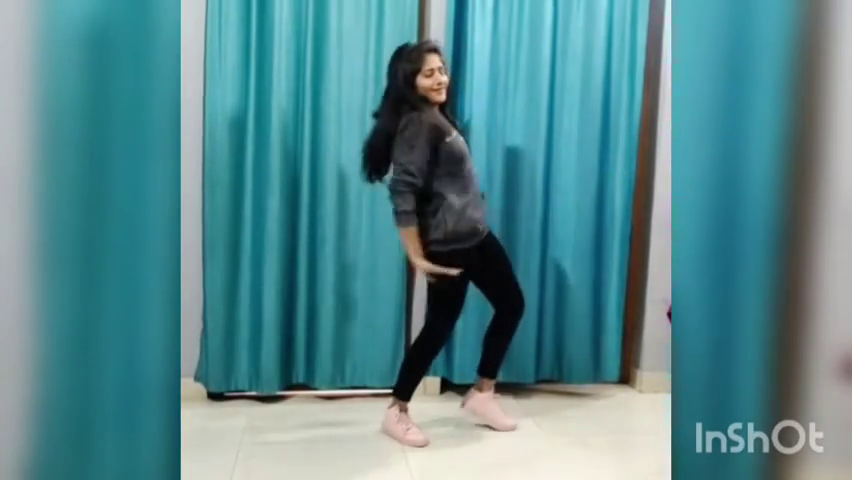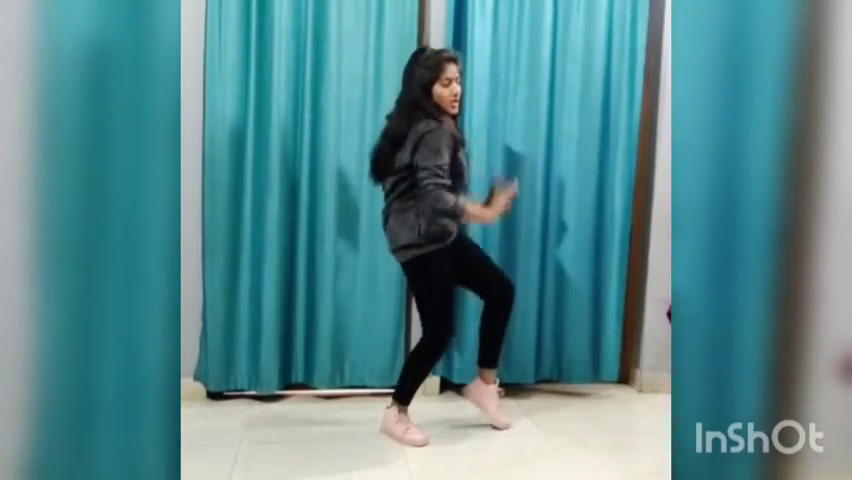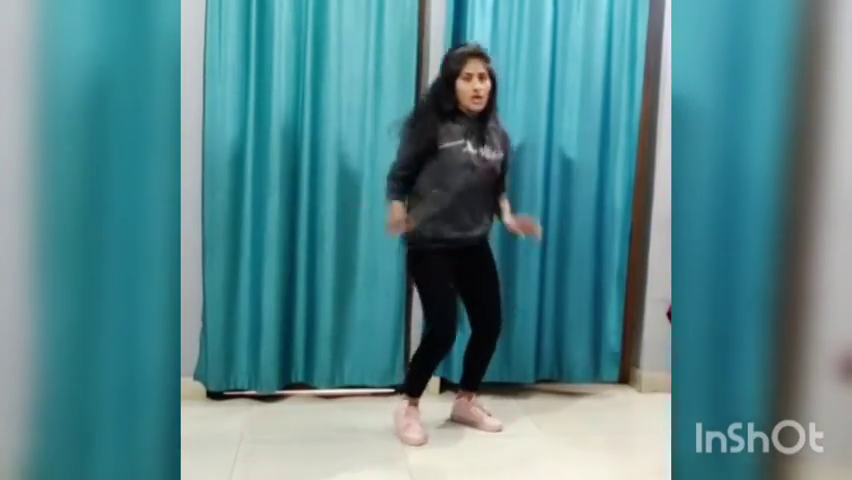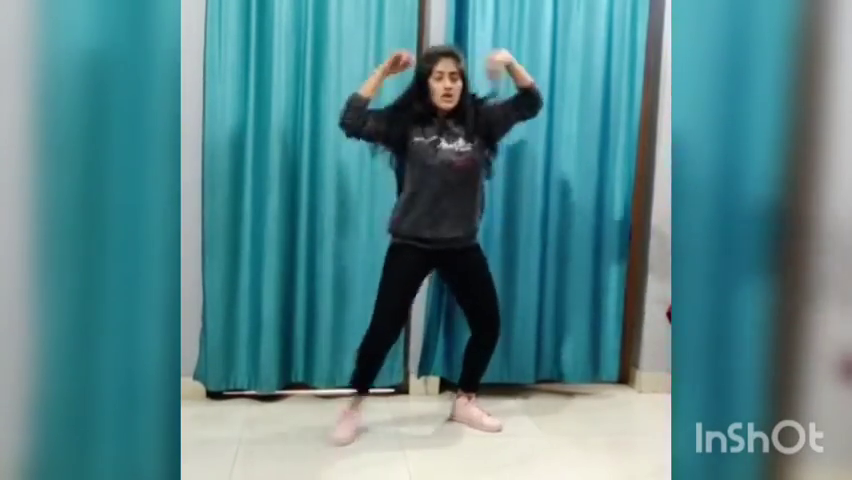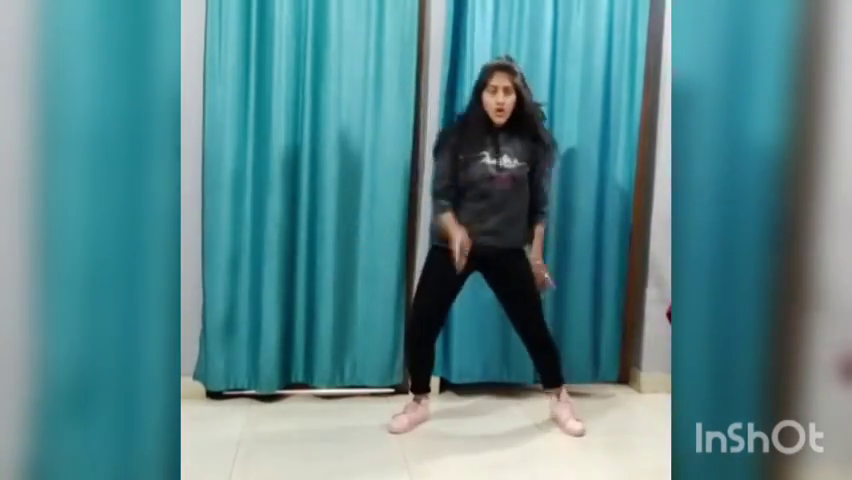
dt=0.7s
person 1, frame 1
left shoulder: (435, 119)
right shoulder: (415, 124)
right elbow: (404, 193)
right wrist: (416, 256)
left hip: (472, 232)
right hip: (447, 239)
left knee: (512, 302)
right knee: (440, 325)
left ankle: (481, 394)
right ankle: (397, 412)
person 1, frame 2
left shoulder: (437, 127)
right shoulder: (433, 131)
right elbow: (434, 195)
left wrist: (483, 204)
right wrist: (483, 213)
left hip: (441, 238)
right hip: (421, 243)
left knee: (501, 292)
right knee: (439, 332)
left ankle: (485, 384)
right ankle: (395, 414)
person 1, frame 3
left shoulder: (495, 133)
right shoulder: (430, 124)
right elbow: (401, 173)
left wrist: (510, 218)
right wrist: (397, 208)
left hip: (474, 244)
right hip: (430, 243)
left knee: (488, 325)
right knee: (441, 328)
left ankle: (466, 402)
right ankle: (408, 408)
person 1, frame 4
left shoulder: (478, 119)
right shoulder: (401, 122)
left elbow: (531, 103)
right elbow: (351, 122)
left wrist: (511, 64)
right wrist: (383, 72)
left hip: (460, 245)
right hip: (410, 244)
left knee: (488, 324)
right knee: (385, 326)
left ankle: (465, 401)
right ankle: (355, 405)
person 1, frame 5
left shoulder: (534, 141)
right shoulder: (458, 138)
left elbow: (539, 203)
right elbow: (441, 199)
left wrist: (536, 255)
right wrist: (455, 234)
left hip: (506, 251)
right hip: (453, 246)
left knee: (533, 327)
right knee: (421, 326)
left ankle: (559, 399)
right ankle: (419, 402)
